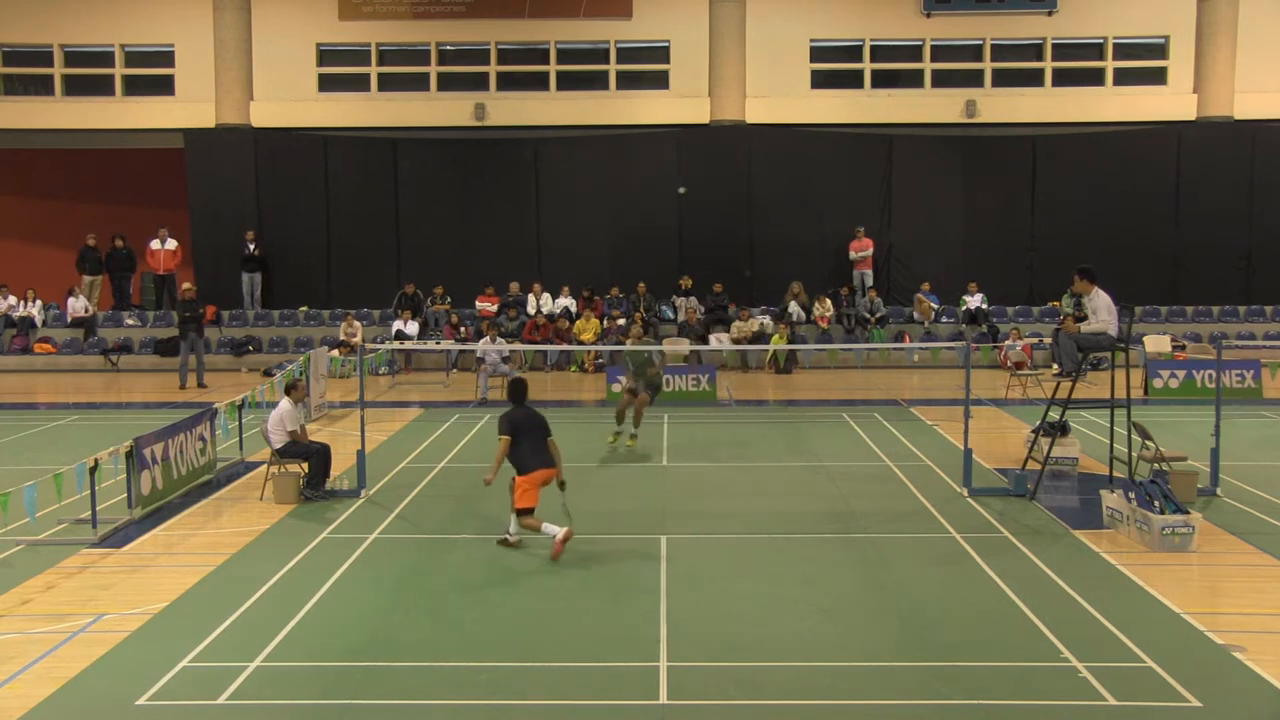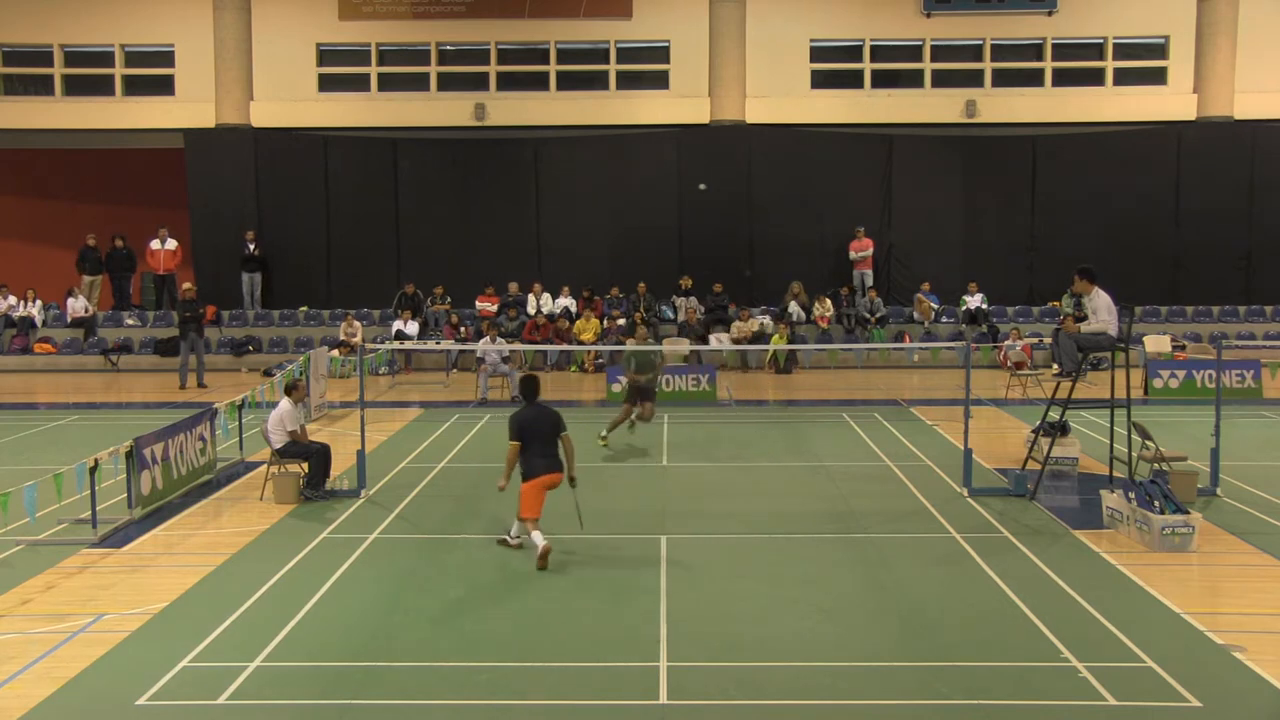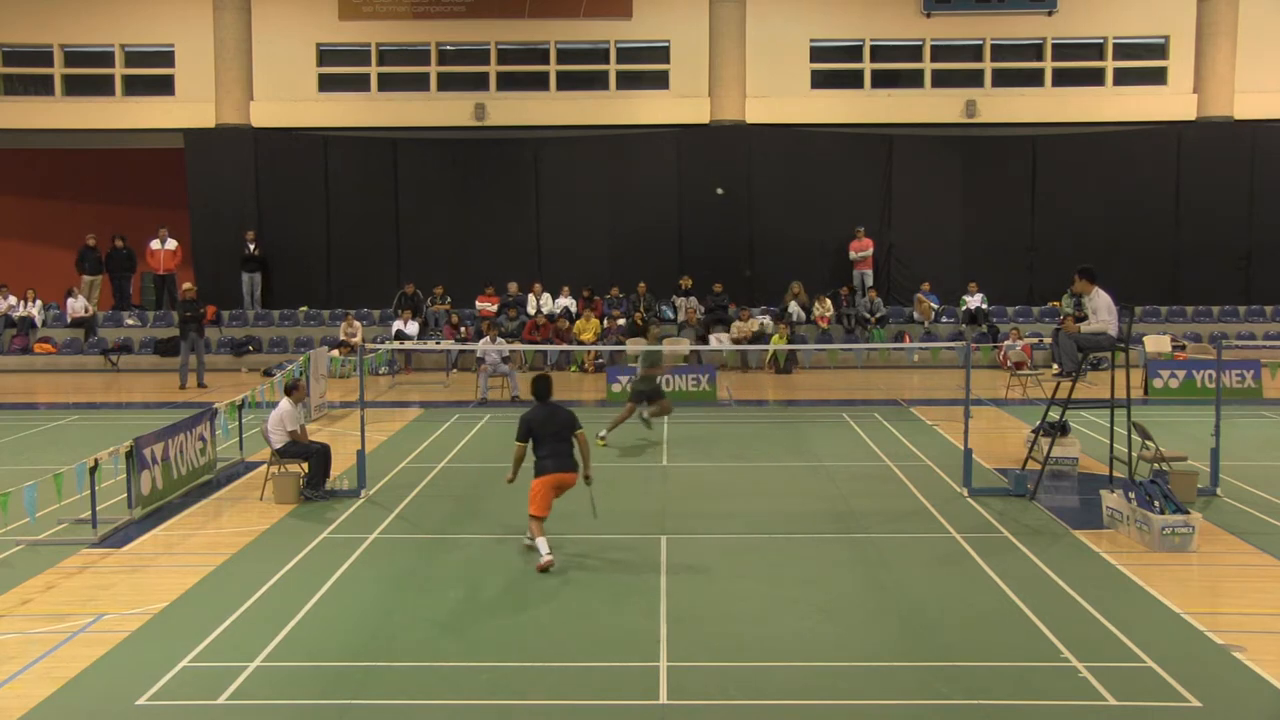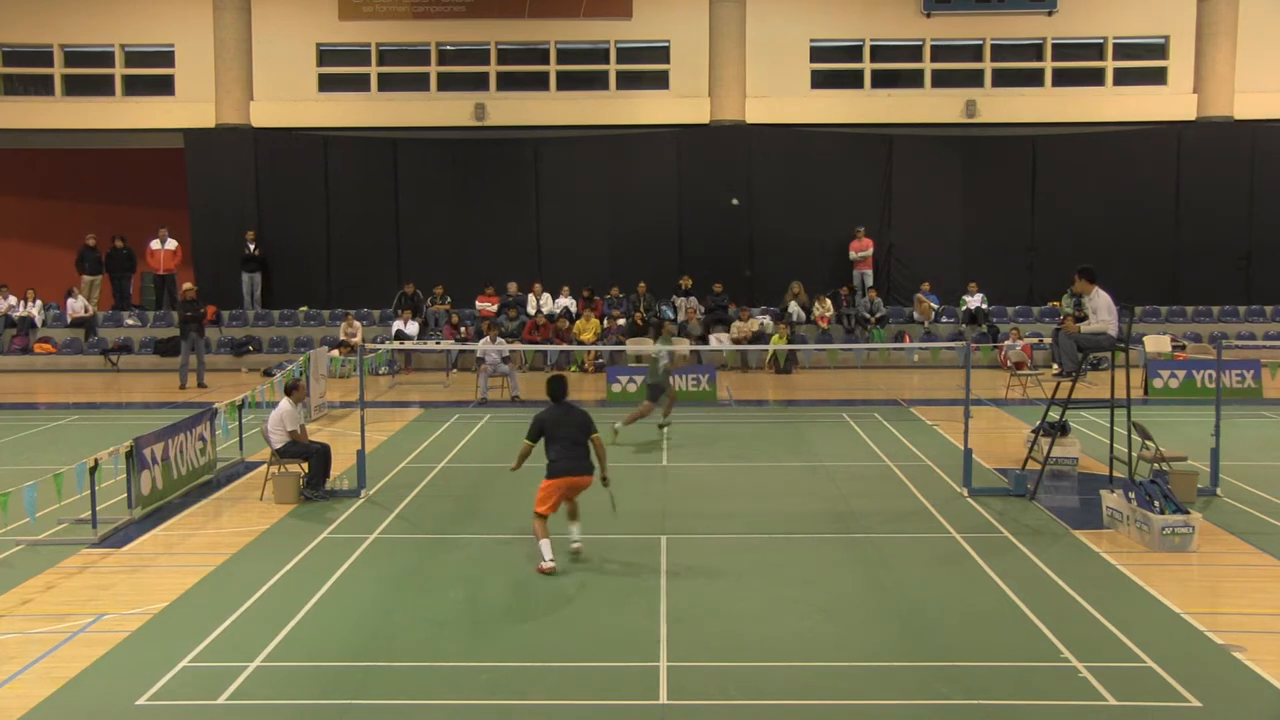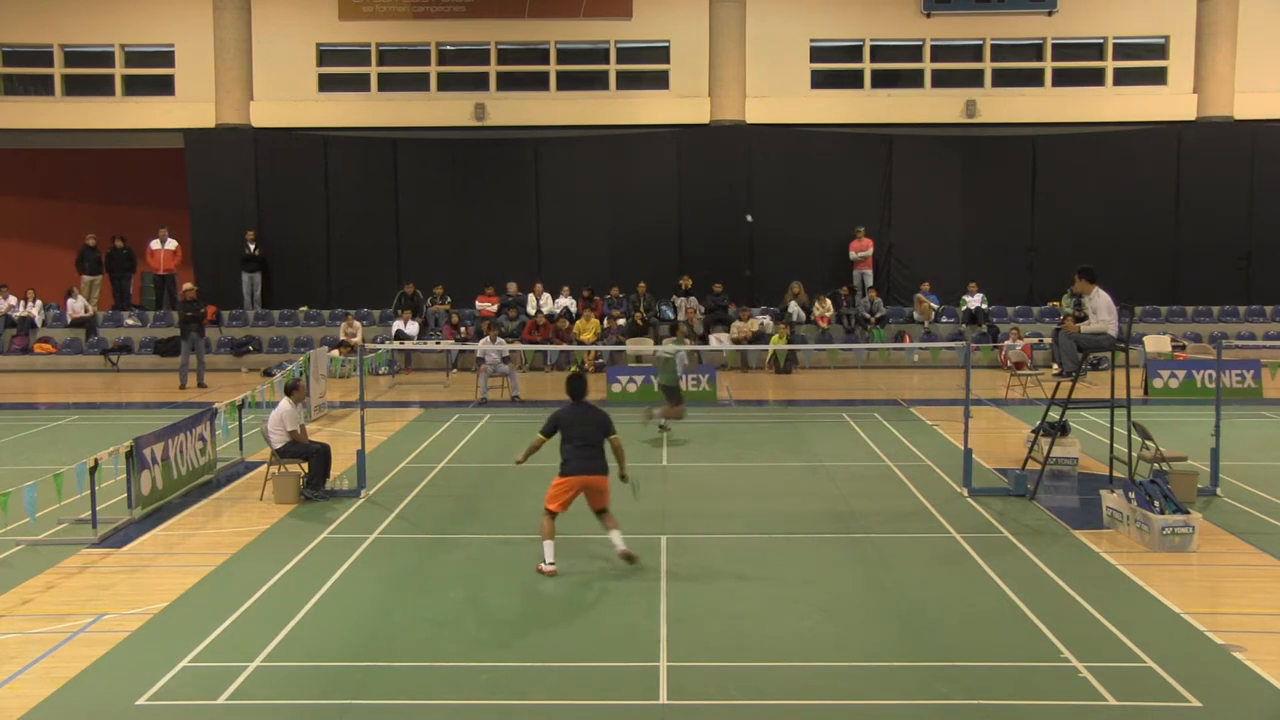
dt=0.1s
person 1, frame 1
left shoulder: (506, 418)
right shoulder: (539, 417)
left elbow: (504, 446)
right elbow: (552, 446)
left wrist: (493, 473)
right wrist: (560, 474)
left hip: (530, 471)
right hip: (548, 468)
left knee: (525, 519)
right knee: (515, 487)
left ankle: (559, 533)
right ankle: (512, 535)
person 1, frame 2
left shoulder: (517, 418)
right shoulder: (553, 414)
left elbow: (514, 451)
right elbow: (567, 442)
left wrist: (505, 479)
right wrist: (571, 471)
left hip: (535, 473)
right hip: (557, 471)
left knee: (528, 520)
right knee: (526, 502)
left ankle: (541, 544)
right ankle: (514, 537)
person 1, frame 3
left shoulder: (527, 418)
right shoulder: (567, 414)
left elbow: (520, 451)
right elbow: (582, 440)
left wrist: (513, 474)
right wrist: (587, 470)
left hip: (546, 472)
right hip: (570, 471)
left knee: (535, 519)
right knee: (542, 499)
left ankle: (546, 555)
right ankle: (532, 539)
person 1, frame 4
left shoulder: (542, 417)
right shoulder: (582, 415)
left elbow: (527, 448)
right elbow: (598, 443)
left wrist: (517, 464)
right wrist: (604, 471)
left hip: (557, 474)
right hip: (584, 473)
left knee: (539, 517)
right knee: (570, 501)
left ankle: (548, 560)
right ankle: (576, 542)
person 1, frame 5
left shoulder: (559, 415)
right shoulder: (601, 415)
left elbow: (538, 442)
right elbow: (616, 445)
left wrist: (523, 457)
right wrist: (622, 469)
left hip: (571, 473)
right hip: (599, 473)
left knee: (548, 515)
right knee: (603, 512)
left ankle: (549, 563)
right ankle: (621, 547)
